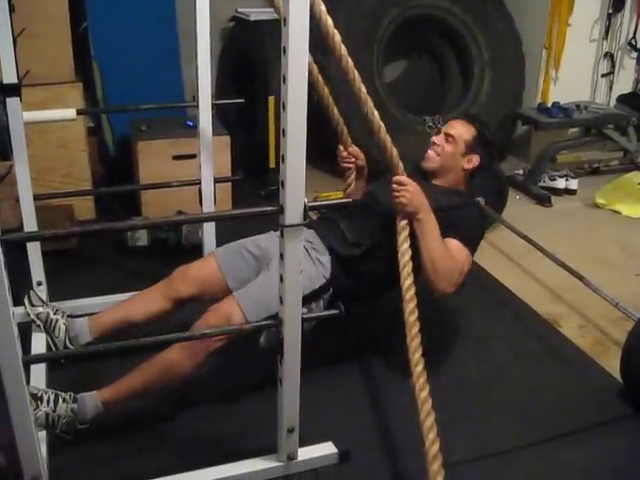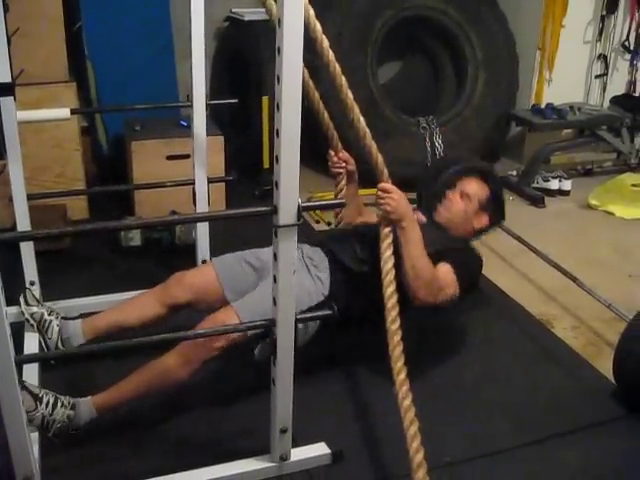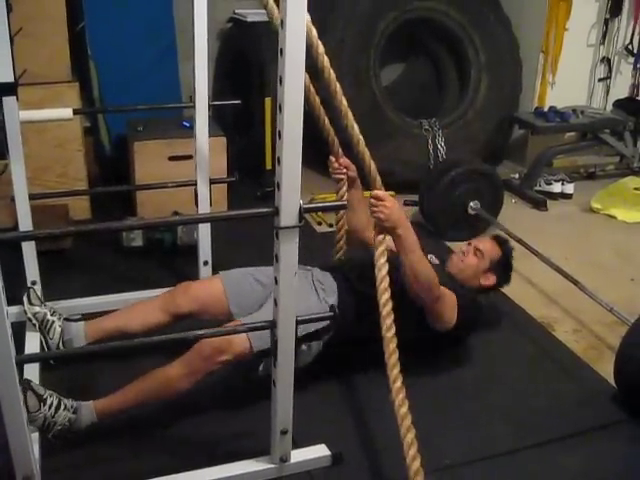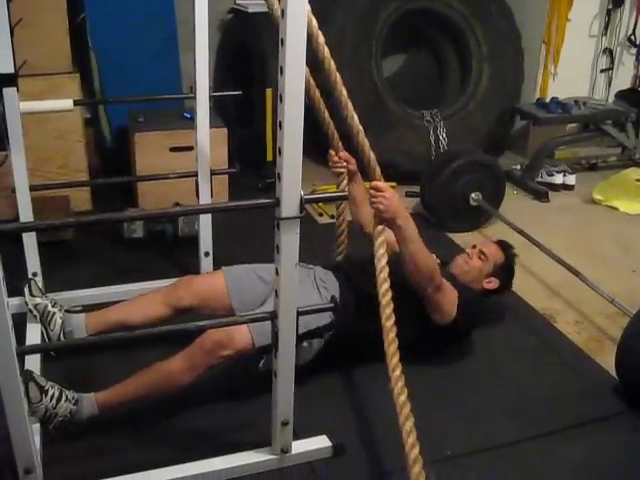
dt=0.3s
person 1, frame 1
left shoulder: (463, 214)
right shoulder: (416, 176)
left elbow: (443, 280)
left wrist: (422, 212)
right wrist: (360, 174)
left hip: (325, 269)
right hip: (304, 237)
left knee: (211, 329)
right knee: (183, 280)
left ankle: (84, 407)
right ankle: (75, 332)
person 1, frame 2
left shoulder: (463, 259)
right shoulder: (429, 215)
left elbow: (424, 290)
left wrist: (406, 221)
right wrist: (351, 180)
left hip: (325, 286)
right hip: (306, 255)
left knee: (206, 339)
right knee: (179, 286)
left ankle: (75, 412)
right ankle: (68, 334)
person 1, frame 3
left shoulder: (459, 305)
right shoulder: (433, 252)
left elbow: (425, 294)
right elbow: (364, 234)
left wrist: (402, 229)
right wrist: (354, 185)
left hip: (329, 308)
right hip: (312, 277)
left knee: (211, 352)
right knee: (185, 295)
left ankle: (78, 415)
right ankle: (70, 335)
person 1, frame 4
left shoulder: (458, 304)
right shoulder: (436, 258)
left elbow: (425, 283)
right elbow: (373, 229)
left wrist: (402, 219)
right wrist: (355, 179)
left hip: (331, 307)
right hip: (315, 275)
left knee: (214, 345)
right knee: (186, 290)
left ankle: (78, 407)
right ankle: (70, 326)
